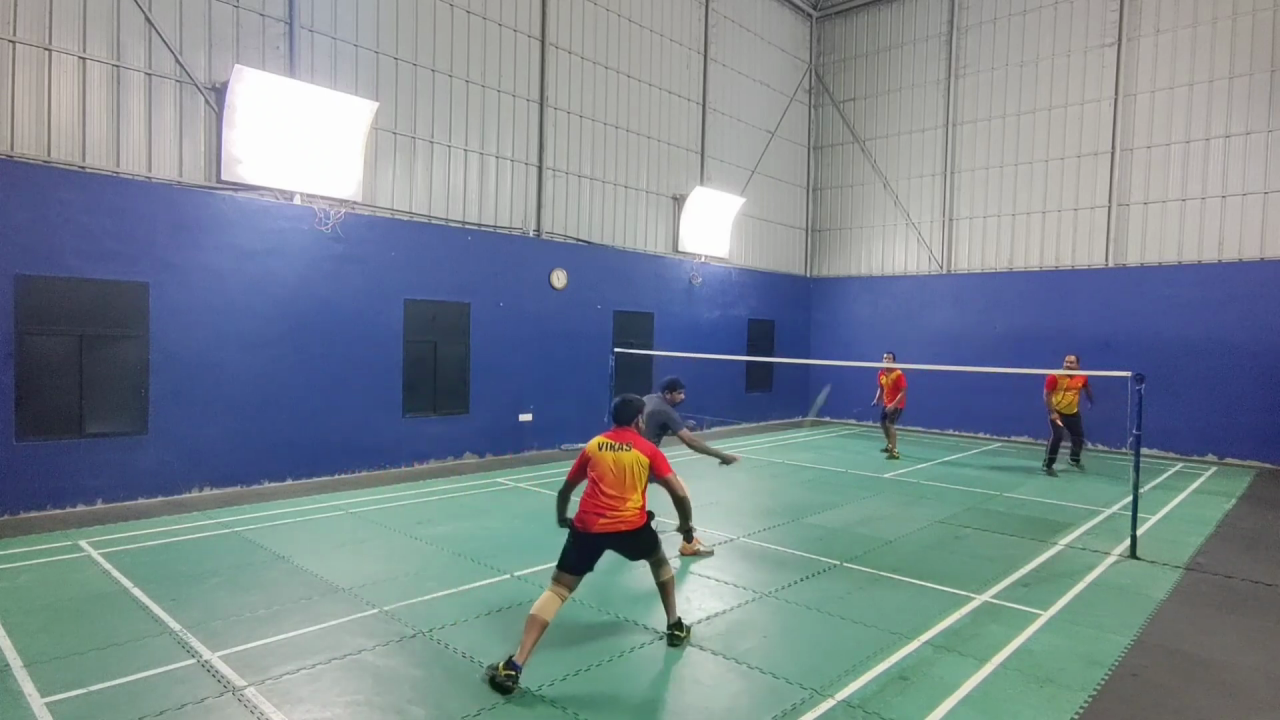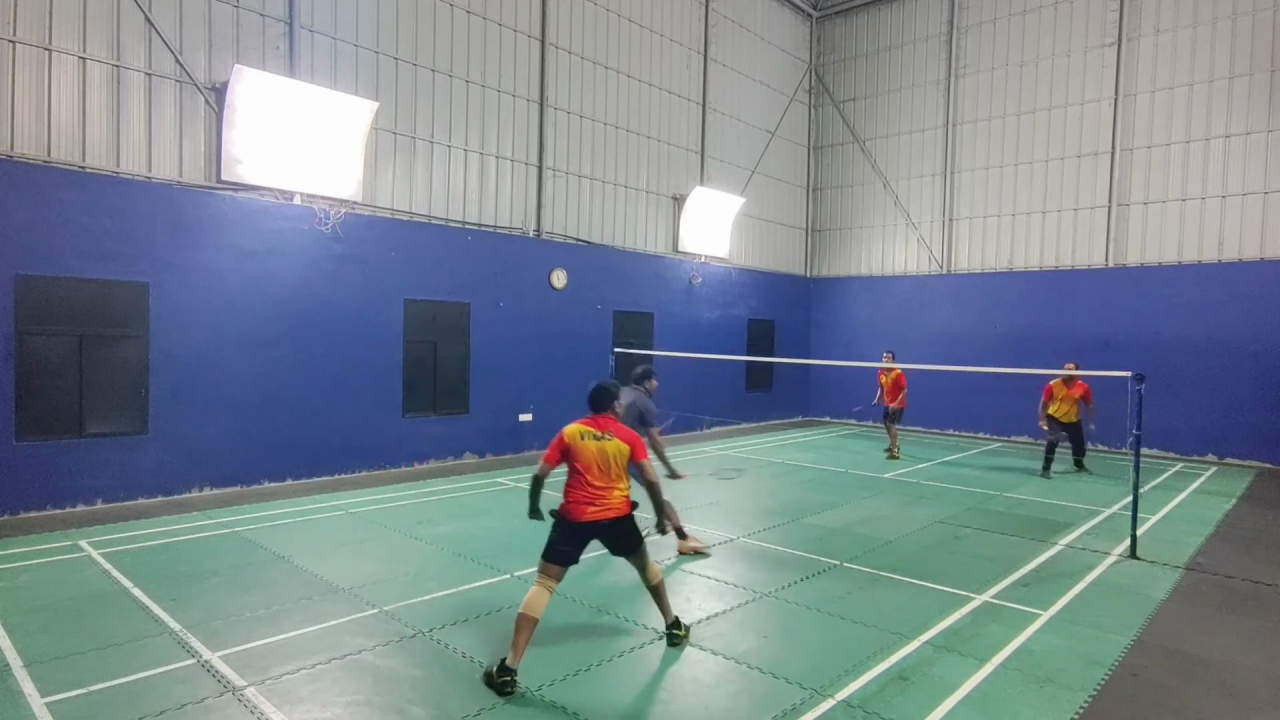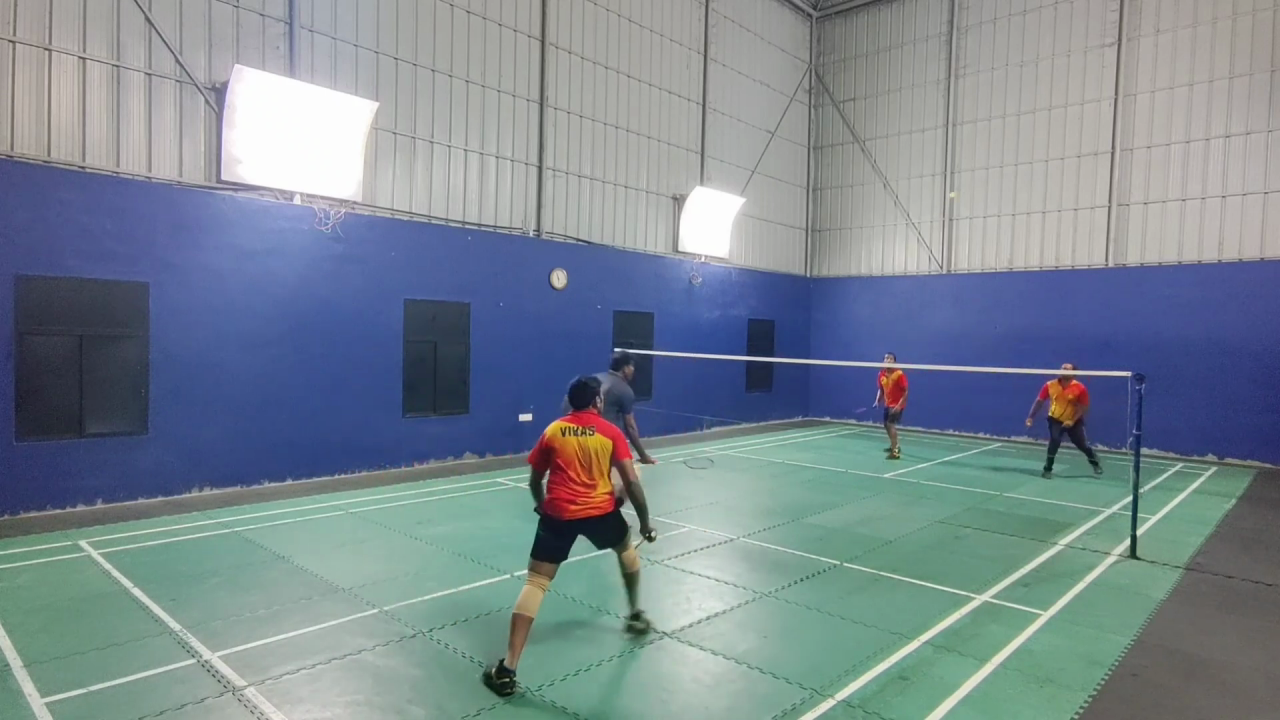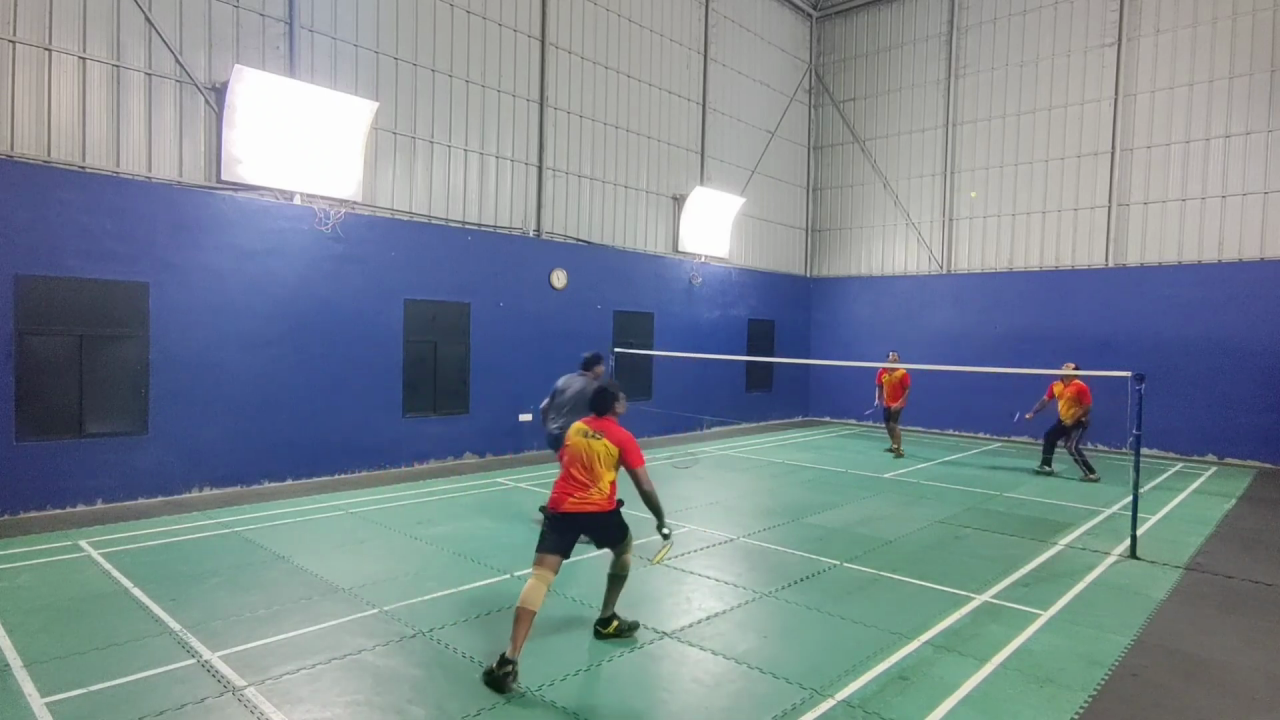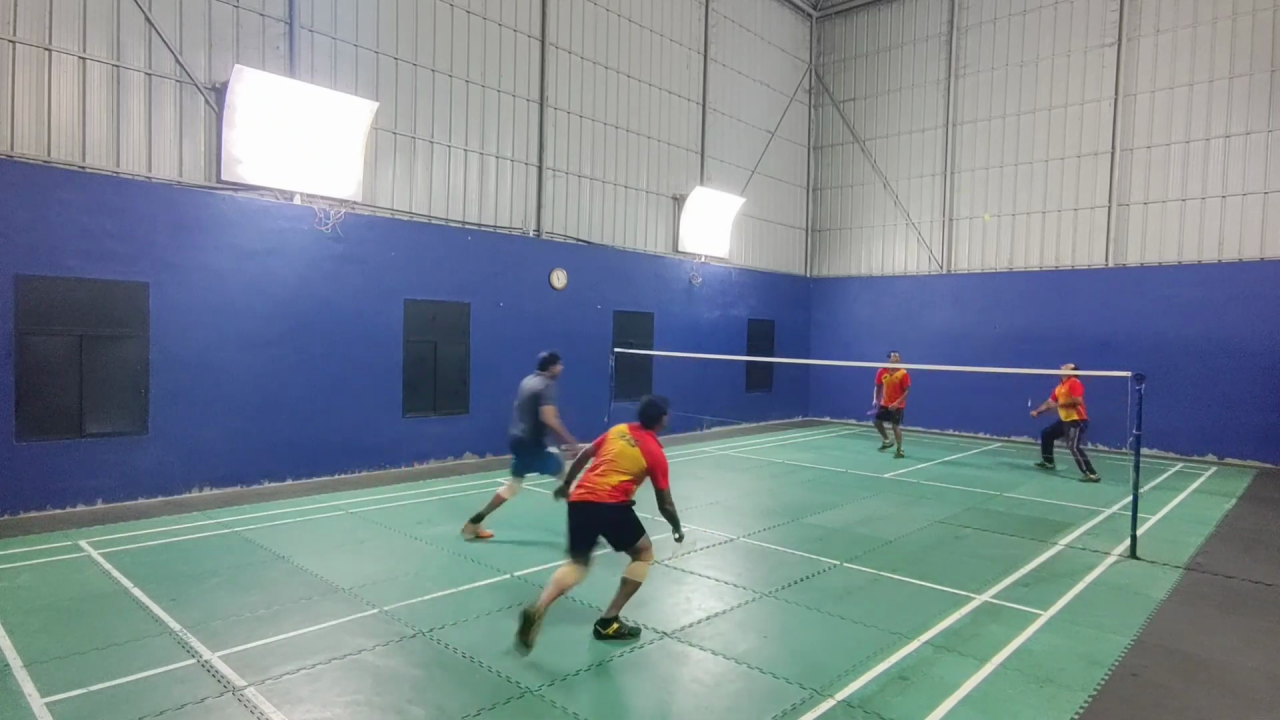
dt=0.2s
person 1, frame 1
left shoulder: (593, 445)
right shoulder: (648, 450)
left elbow: (566, 490)
right elbow: (679, 494)
left wrist: (561, 516)
right wrist: (686, 524)
left hip: (587, 527)
right hip: (631, 526)
left knee: (556, 591)
right knee: (659, 560)
left ankle: (513, 665)
right ankle: (674, 626)
person 1, frame 2
left shoulder: (570, 433)
right shoulder: (628, 437)
left elbow: (540, 474)
right elbow: (651, 482)
left wrist: (534, 506)
right wrist: (661, 518)
left hip: (573, 516)
right hip: (616, 515)
left knee: (543, 584)
right knee: (644, 562)
left ankle: (509, 668)
right ankle: (673, 625)
person 1, frame 3
left shoulder: (552, 430)
right shoulder: (610, 432)
left elbow: (535, 479)
right elbow: (632, 483)
left wrist: (543, 505)
right wrist: (645, 521)
left hip: (558, 513)
right hip: (601, 511)
left knee: (535, 584)
right knee: (626, 548)
left ankle: (507, 669)
right ankle: (636, 615)
person 1, frame 4
left shoulder: (575, 428)
right shoulder: (623, 438)
right elbow: (645, 488)
right wrist: (661, 521)
left hip: (561, 508)
right hip: (599, 509)
left knee: (539, 578)
right knee: (624, 551)
left ankle: (509, 661)
right ankle: (606, 620)
person 1, frame 5
left shoulder: (617, 431)
right shoulder: (654, 453)
left elbow: (583, 457)
right elbow: (665, 505)
left wrist: (566, 484)
right wrist: (677, 528)
left hip: (580, 499)
right hip: (610, 504)
left knee: (577, 565)
right knee: (643, 555)
left ankle: (537, 610)
right ankle: (609, 621)
